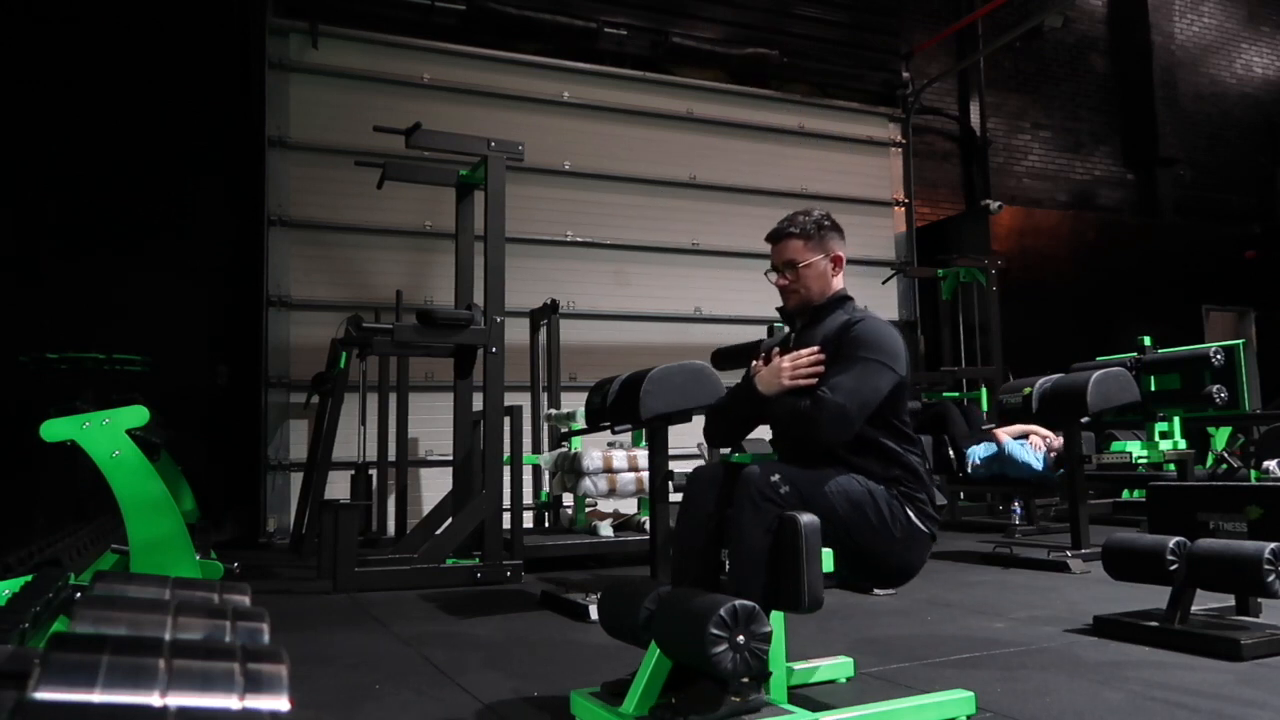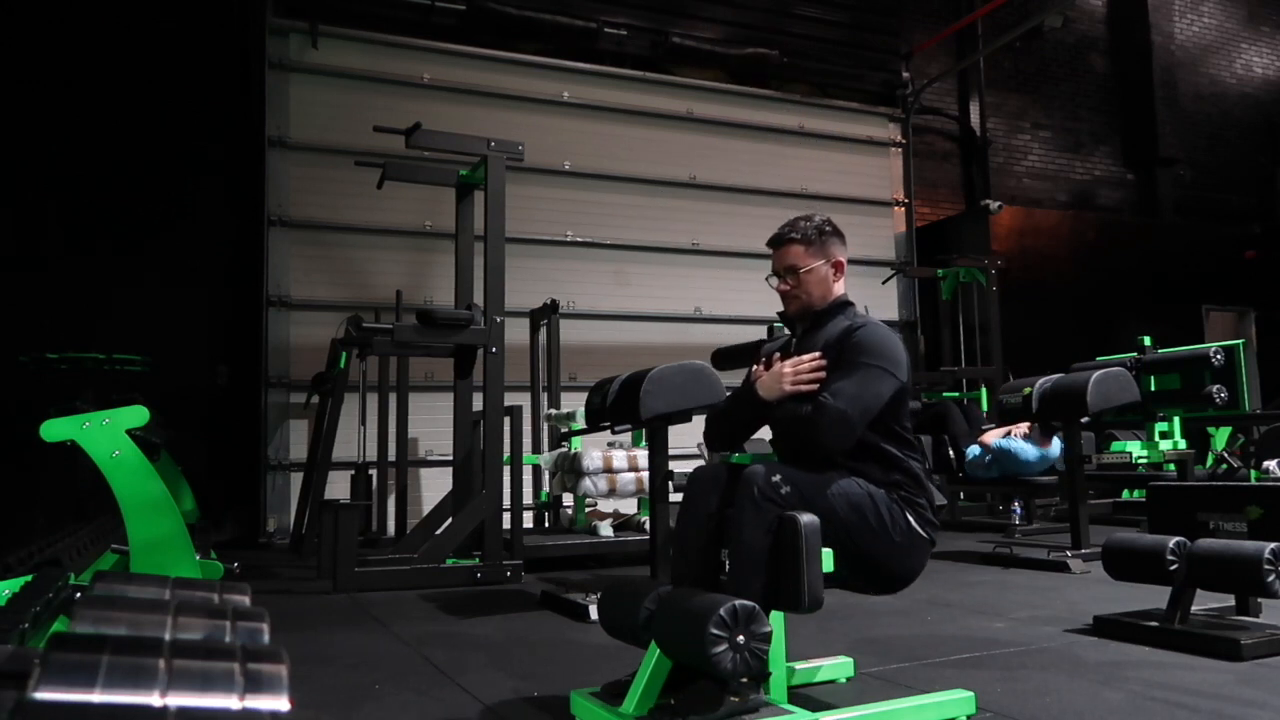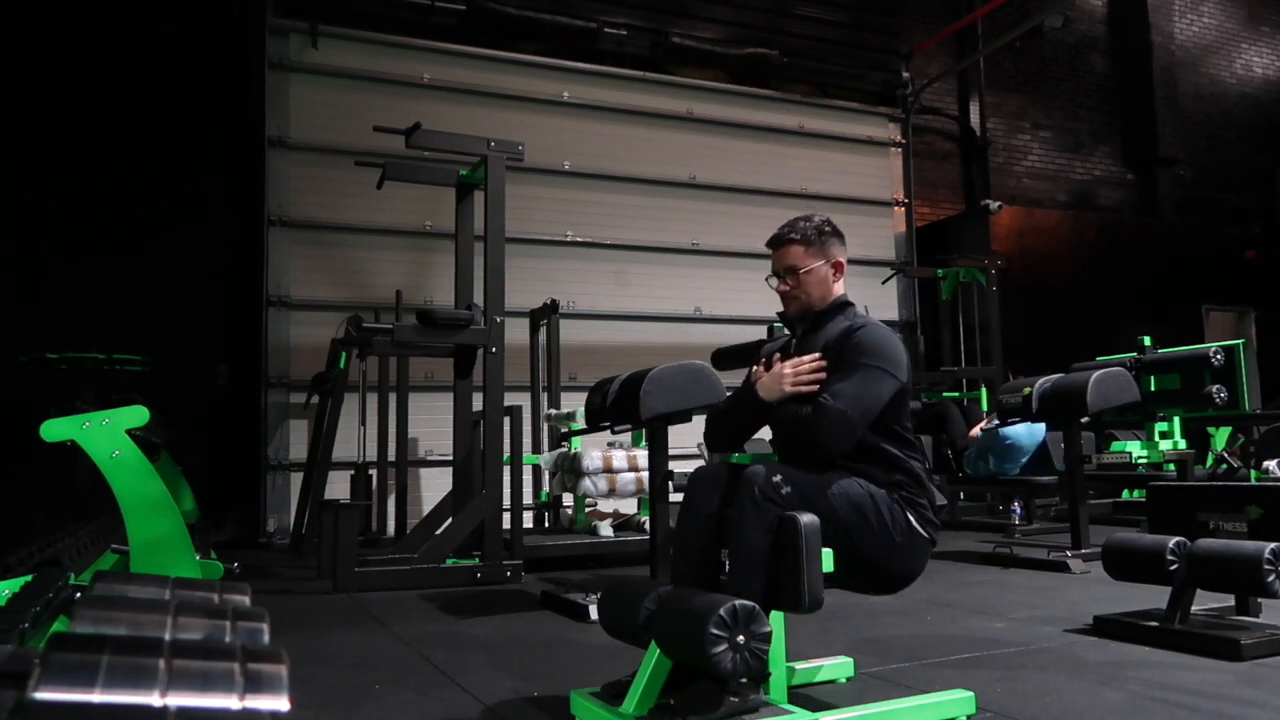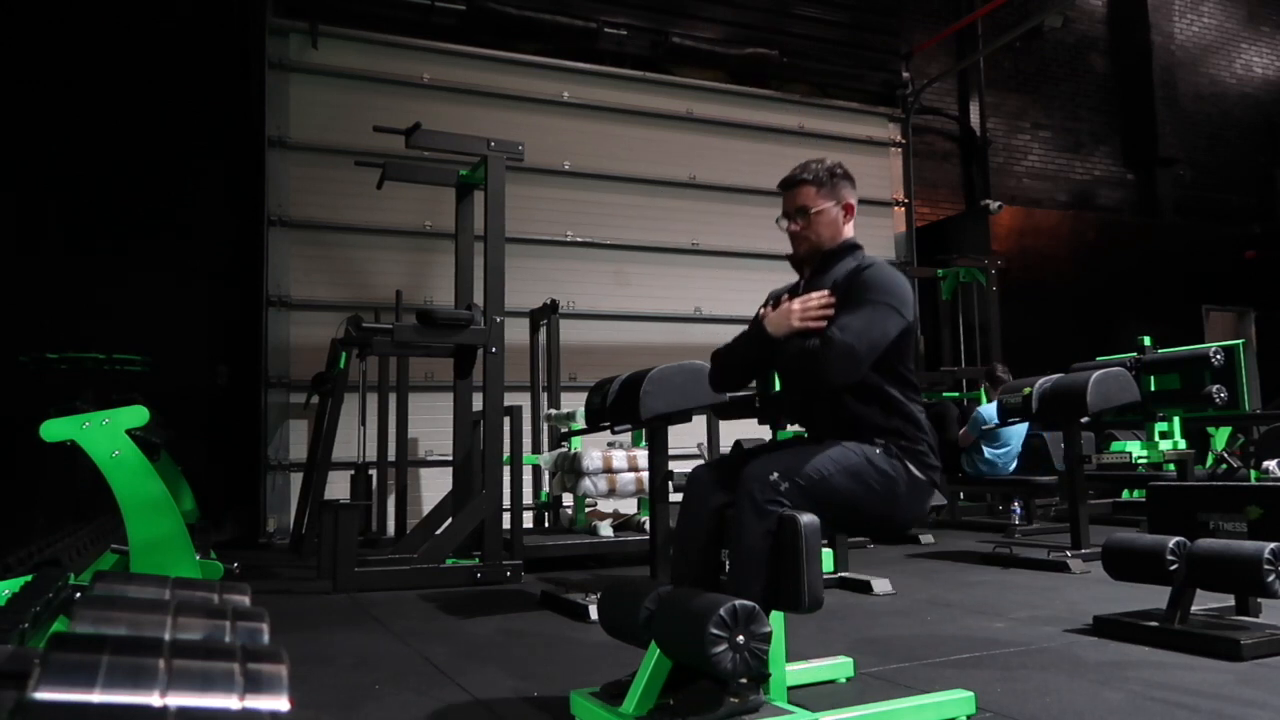
dt=0.4s
person 1, frame 1
left shoulder: (868, 334)
right shoulder: (784, 345)
left elbow: (826, 423)
right elbow: (718, 432)
left wrist: (769, 400)
right wrist: (758, 388)
left hip: (893, 521)
right hip: (820, 504)
left knee: (762, 483)
right knee: (708, 483)
left ankle: (743, 672)
person 1, frame 2
left shoulder: (869, 340)
right shoulder: (784, 351)
left elbow: (829, 429)
right elbow: (718, 437)
left wrist: (772, 402)
right wrist: (759, 393)
left hip: (893, 525)
right hip: (821, 513)
left knee: (763, 483)
right knee: (709, 483)
left ankle: (742, 671)
person 1, frame 3
left shoulder: (870, 342)
right shoulder: (784, 352)
left elbow: (830, 430)
right elbow: (719, 437)
left wrist: (770, 403)
right wrist: (760, 394)
left hip: (894, 523)
right hip: (826, 508)
left knee: (765, 484)
right knee: (710, 484)
left ankle: (742, 672)
person 1, frame 4
left shoulder: (877, 281)
right shoulder: (789, 296)
left elbow: (836, 361)
right elbow: (722, 376)
left wrist: (776, 341)
right wrist: (769, 332)
left hip: (891, 465)
right hip: (826, 451)
left knee: (768, 484)
right knee: (707, 485)
